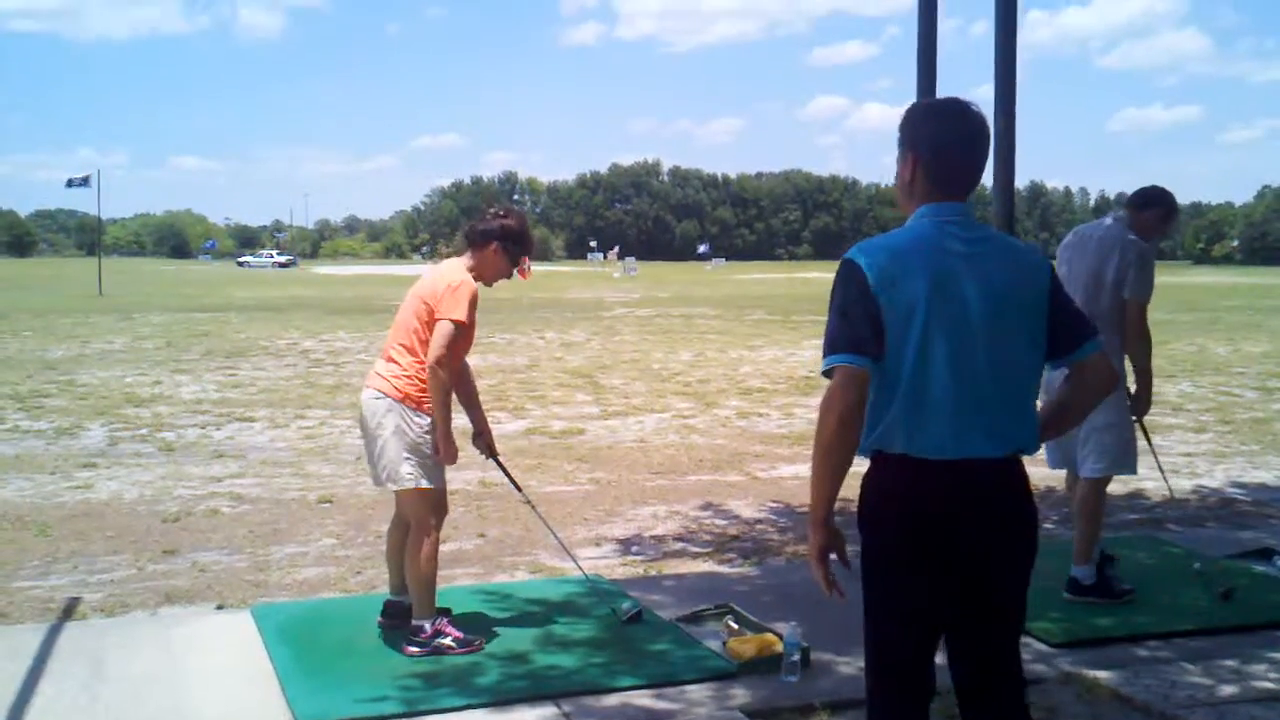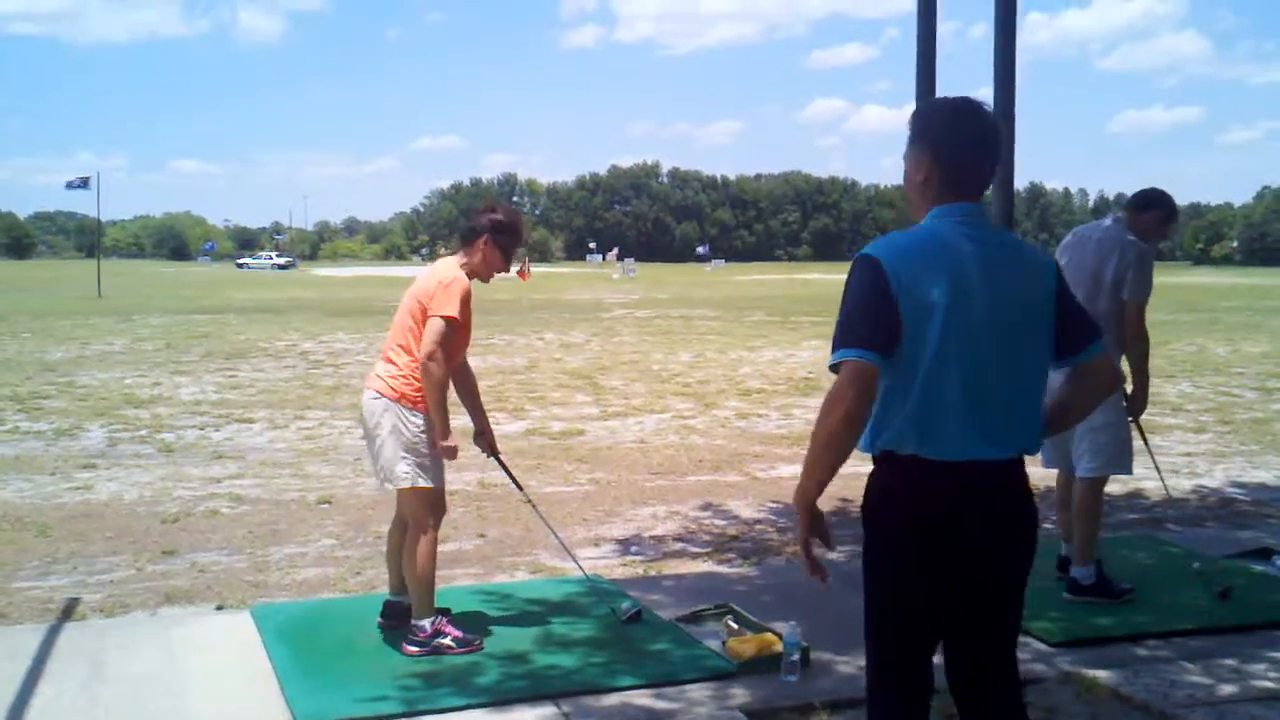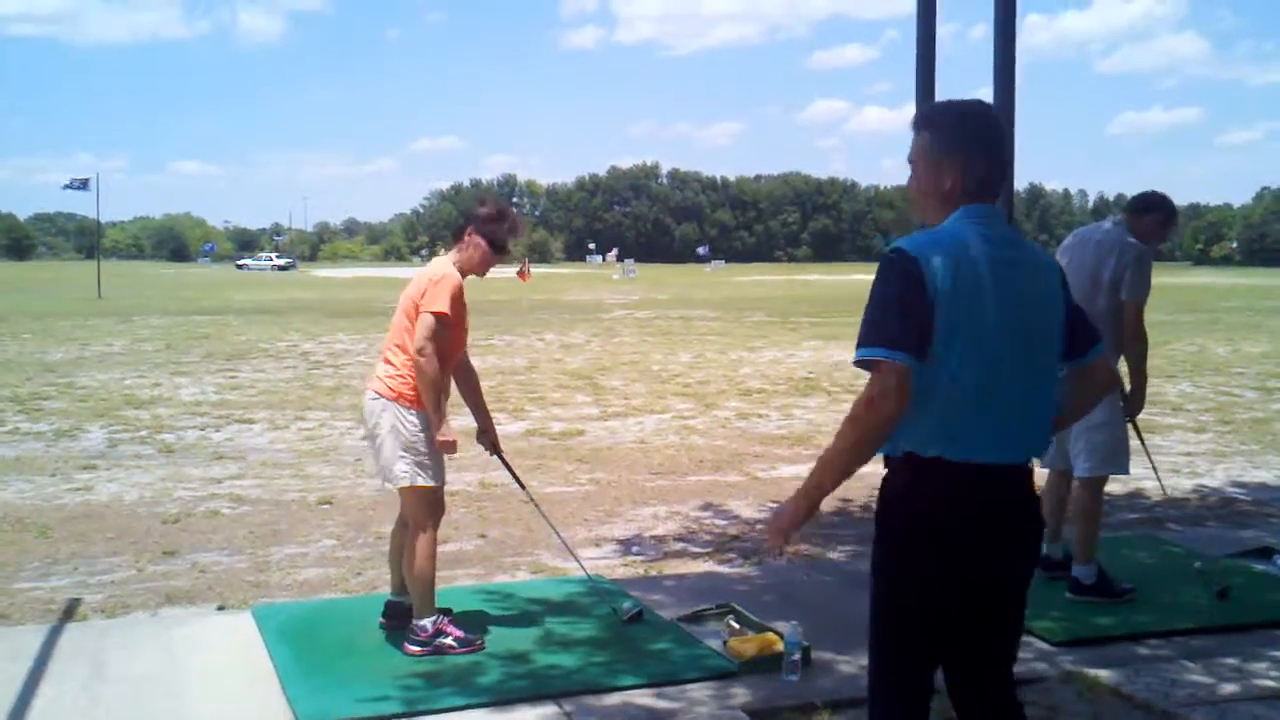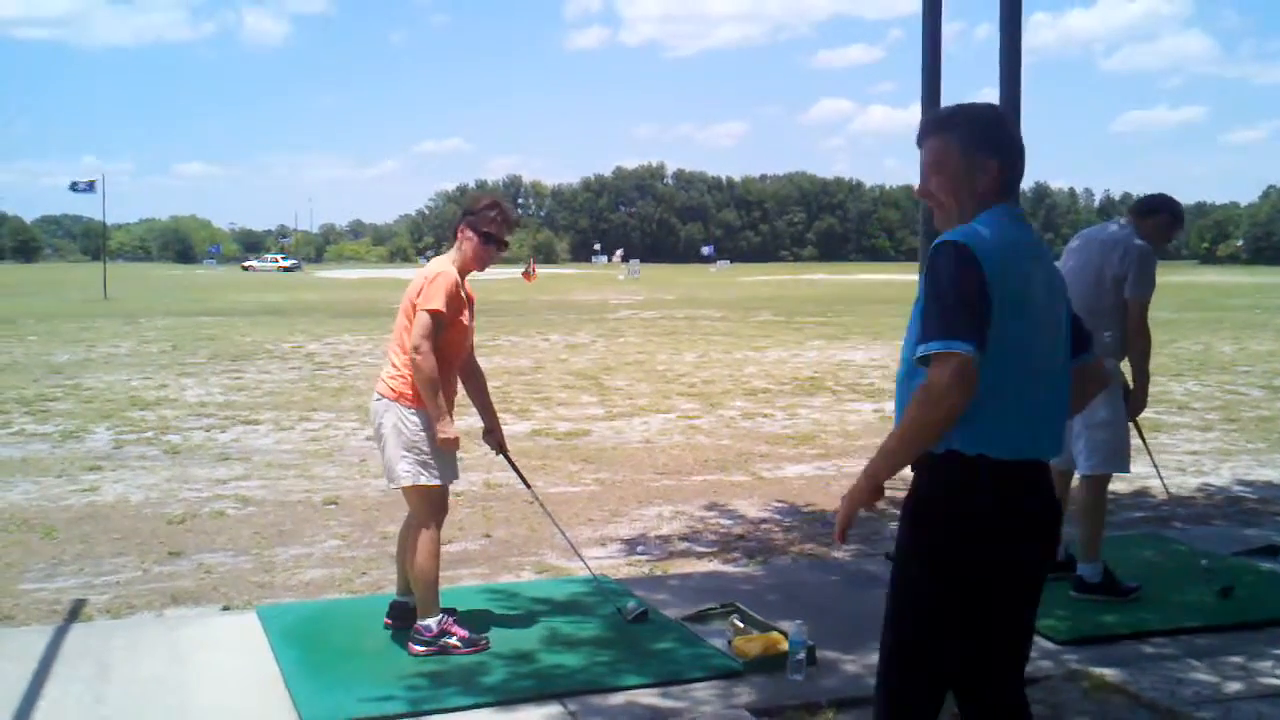
dt=0.1s
person 1, frame 1
left shoulder: (872, 265)
right shoulder: (1027, 265)
left elbow: (846, 402)
right elbow: (1098, 373)
left wrist: (820, 516)
left hip: (908, 497)
right hip: (1001, 495)
person 1, frame 2
left shoulder: (887, 262)
right shoulder: (1035, 265)
left elbow: (854, 394)
right elbow: (1101, 373)
left wrist: (805, 501)
left hip: (912, 497)
right hip: (1002, 496)
person 1, frame 3
left shoulder: (917, 258)
right shoulder: (1042, 267)
left elbow: (888, 395)
right elbow: (1100, 377)
left wrist: (810, 492)
left hip: (931, 499)
right hip: (1011, 497)
person 1, frame 4
left shoulder: (960, 254)
right shoulder: (1039, 263)
left elbow: (952, 383)
right elbow: (1088, 375)
left wrist: (871, 478)
left hip: (959, 495)
right hip: (1029, 496)
person 2, frame 1
left shoulder: (446, 276)
right shoulder: (462, 285)
left elbow: (455, 365)
right elbow: (436, 360)
left wrist: (480, 427)
right wrist: (445, 433)
left hip: (385, 399)
right hip: (404, 405)
left knee: (410, 509)
right knee: (429, 515)
left ankle: (399, 603)
right ankle: (424, 630)
person 2, frame 2
left shoulder: (444, 276)
right shoulder: (454, 282)
left elbow: (456, 364)
right elbow: (429, 356)
left wrist: (482, 425)
right wrist: (442, 429)
left hip: (387, 399)
right hip: (402, 405)
left knee: (410, 510)
right knee: (427, 514)
left ankle: (398, 604)
right ankle: (423, 629)
person 2, frame 3
left shoulder: (448, 281)
right shoulder: (445, 278)
left elbow: (459, 363)
right elbow: (422, 351)
left wrist: (485, 422)
right wrist: (440, 423)
left hip: (402, 405)
right hip: (404, 405)
left knee: (415, 509)
right knee: (427, 514)
left ankle: (400, 603)
right ankle: (425, 627)
person 2, frame 4
left shoulder: (459, 287)
right shoulder: (443, 276)
left elbow: (465, 362)
right elbow: (419, 349)
left wrist: (491, 421)
right wrist: (442, 419)
left hip: (414, 406)
right hip: (408, 405)
left knee: (424, 510)
right knee: (430, 514)
left ankle: (405, 603)
right ankle: (428, 627)
person 3, frame 1
left shoulder: (1076, 235)
right shoulder: (1135, 249)
right elbow: (1134, 328)
right wrist: (1144, 385)
left hip: (1056, 367)
left knee: (1077, 468)
right knee: (1095, 473)
left ankle: (1089, 552)
right ankle: (1083, 576)
person 3, frame 2
left shoulder: (1076, 236)
right shoulder: (1134, 250)
right elbow: (1133, 329)
right wrist: (1141, 386)
left hip: (1053, 366)
left knee: (1069, 467)
right knee: (1092, 473)
left ankle: (1070, 552)
right ankle: (1082, 575)
person 3, frame 3
left shoulder: (1077, 237)
right shoulder: (1134, 251)
right elbow: (1131, 329)
right wrist: (1138, 387)
left knee: (1061, 466)
right knee: (1091, 474)
left ankle: (1052, 552)
right ankle: (1084, 574)
person 3, frame 4
left shoulder: (1084, 237)
right shoulder: (1138, 251)
right elbow: (1135, 329)
right wrist: (1141, 386)
left knee: (1062, 465)
right knee: (1095, 472)
left ankle: (1053, 555)
right ankle: (1089, 574)
